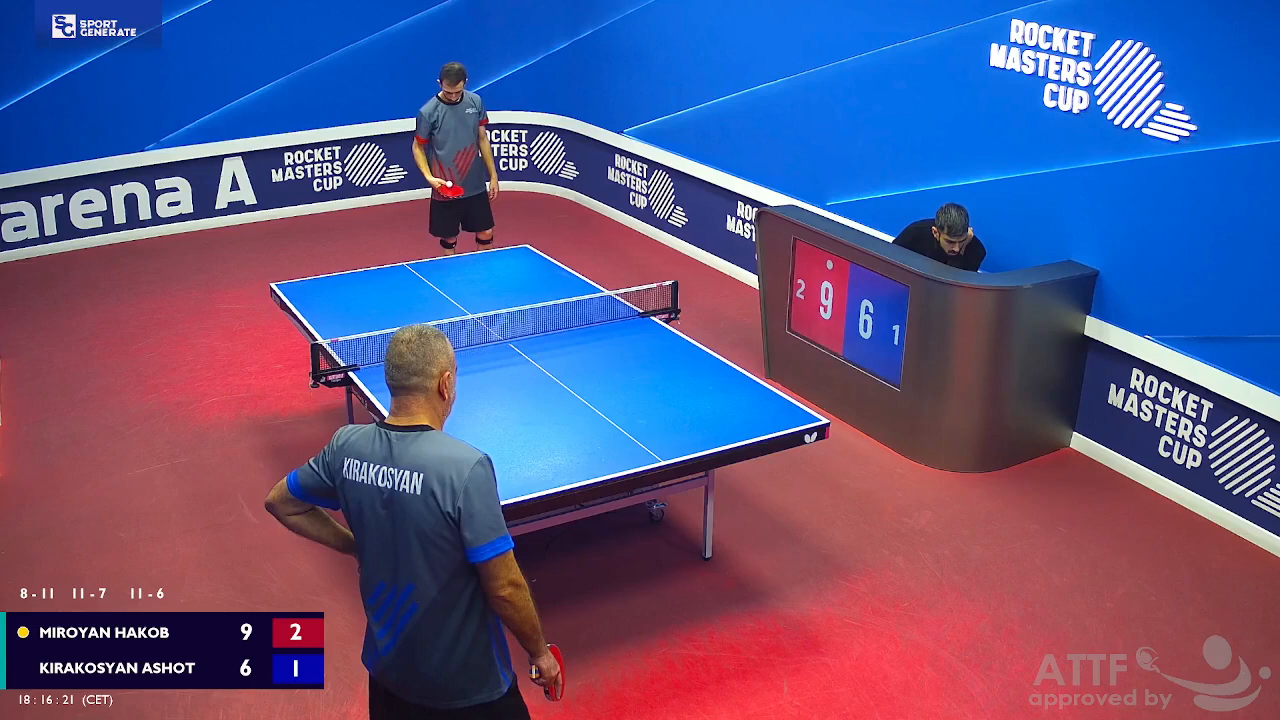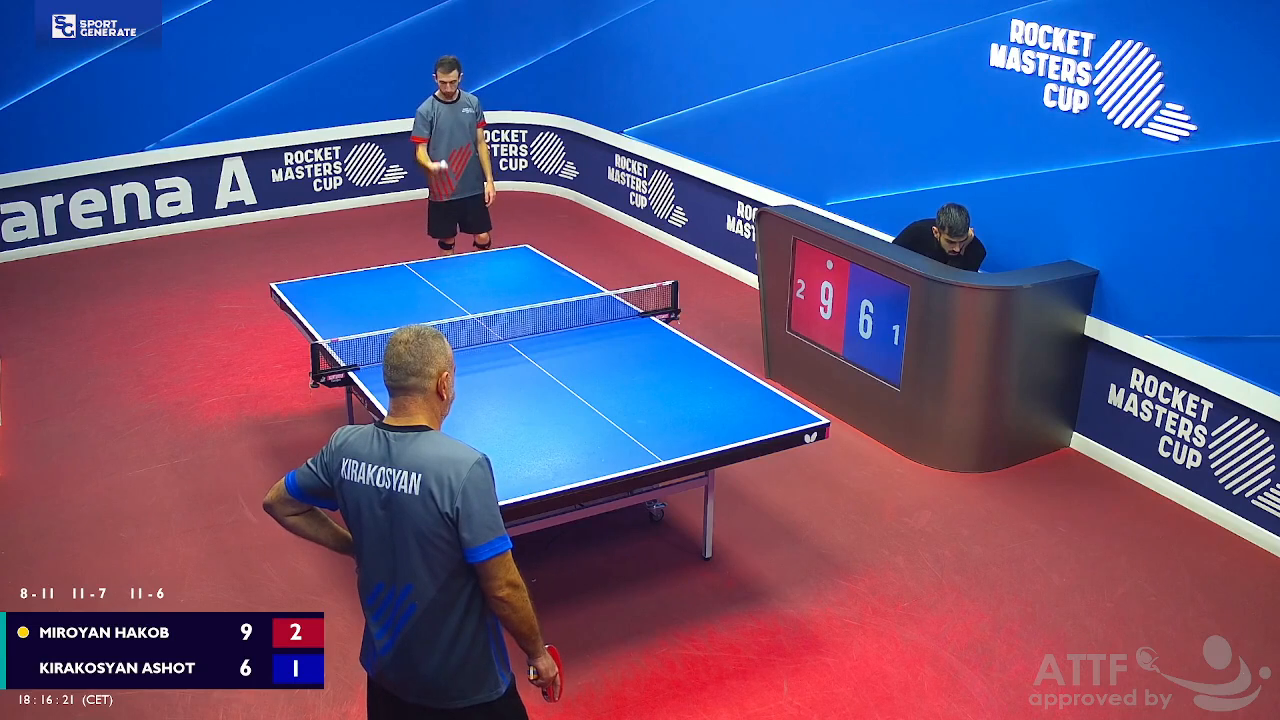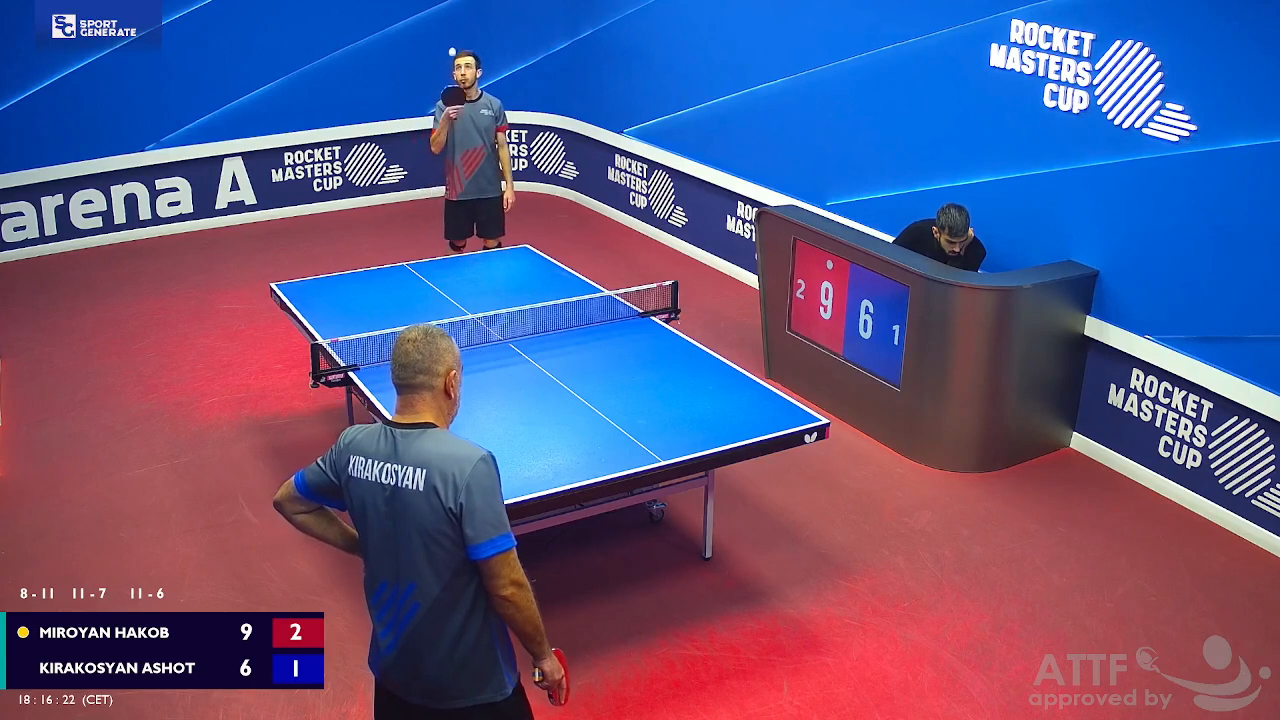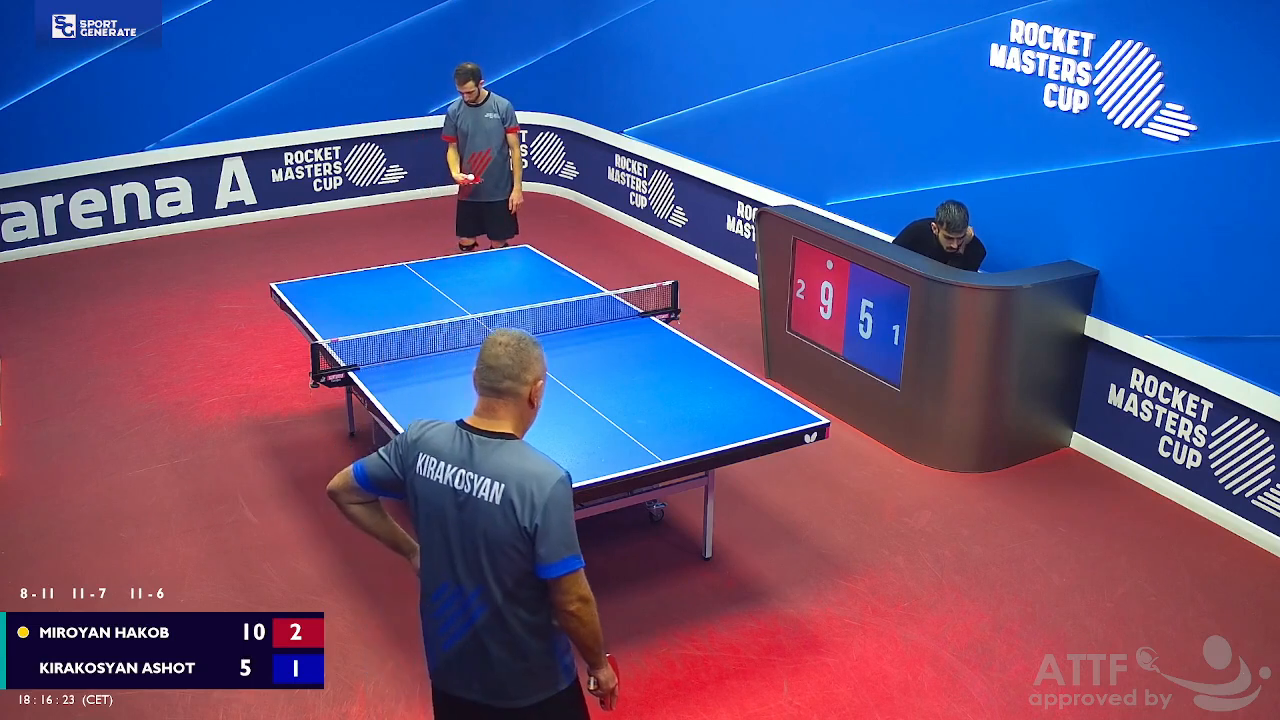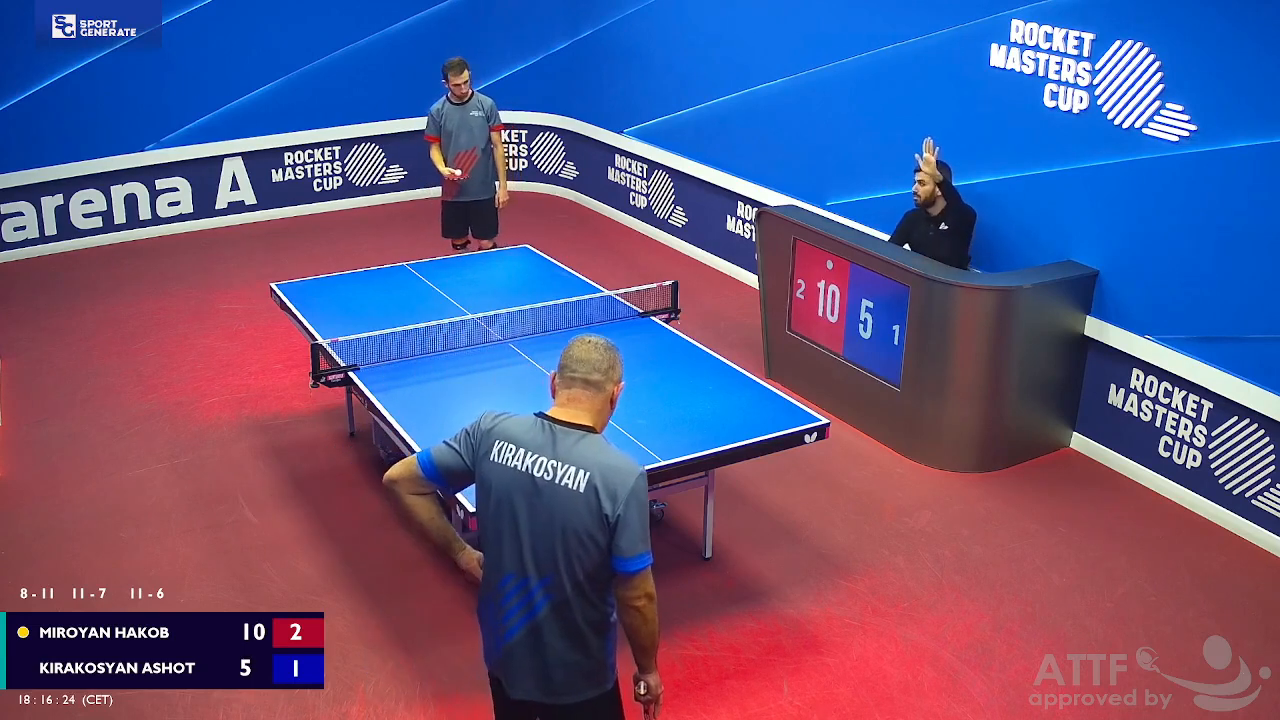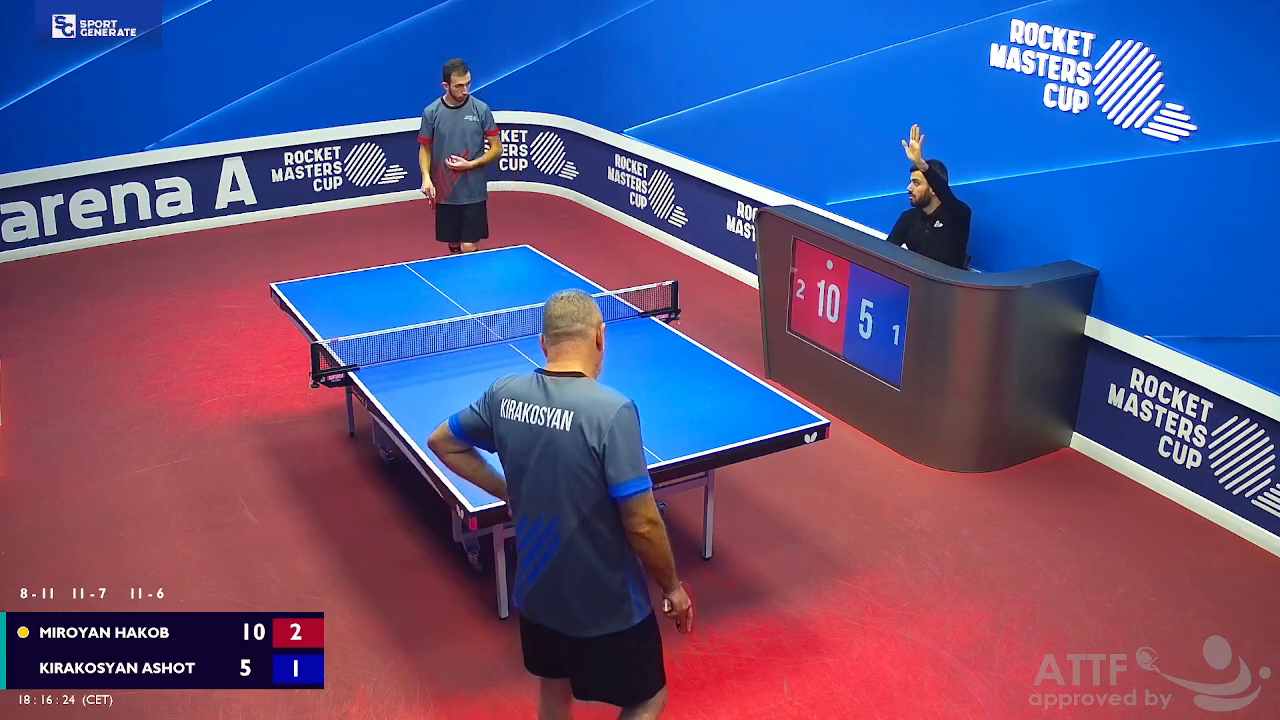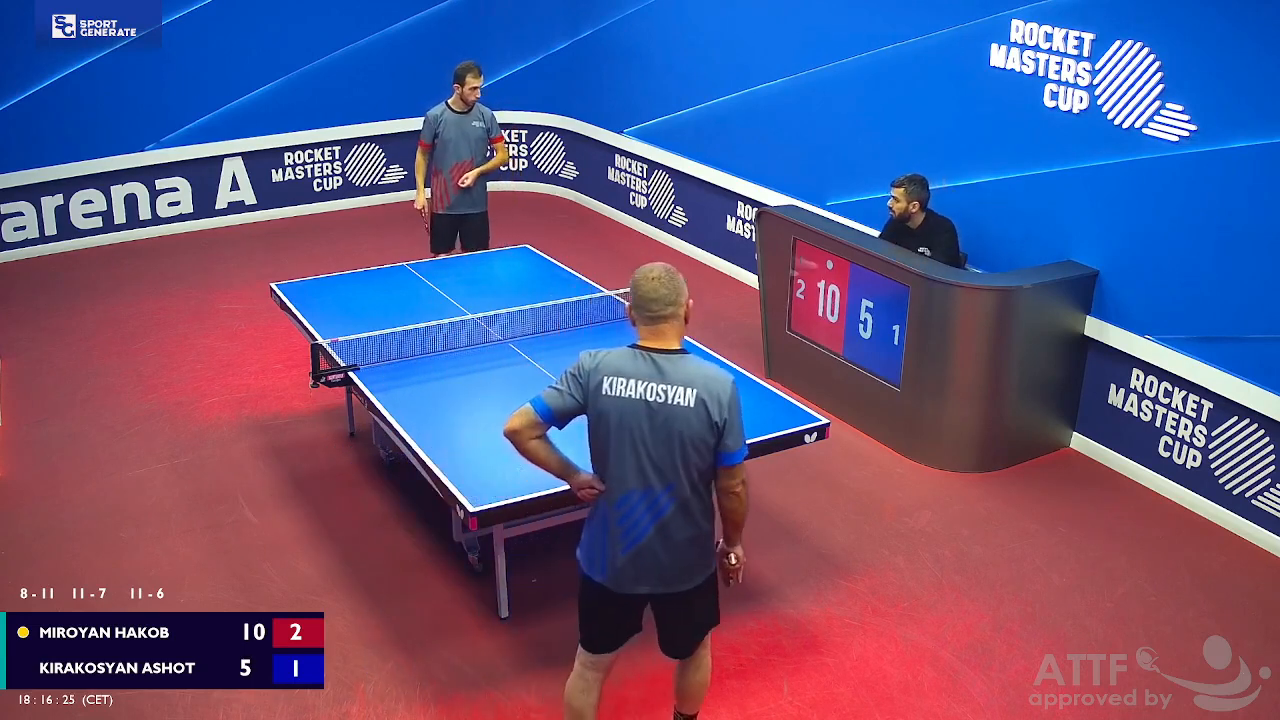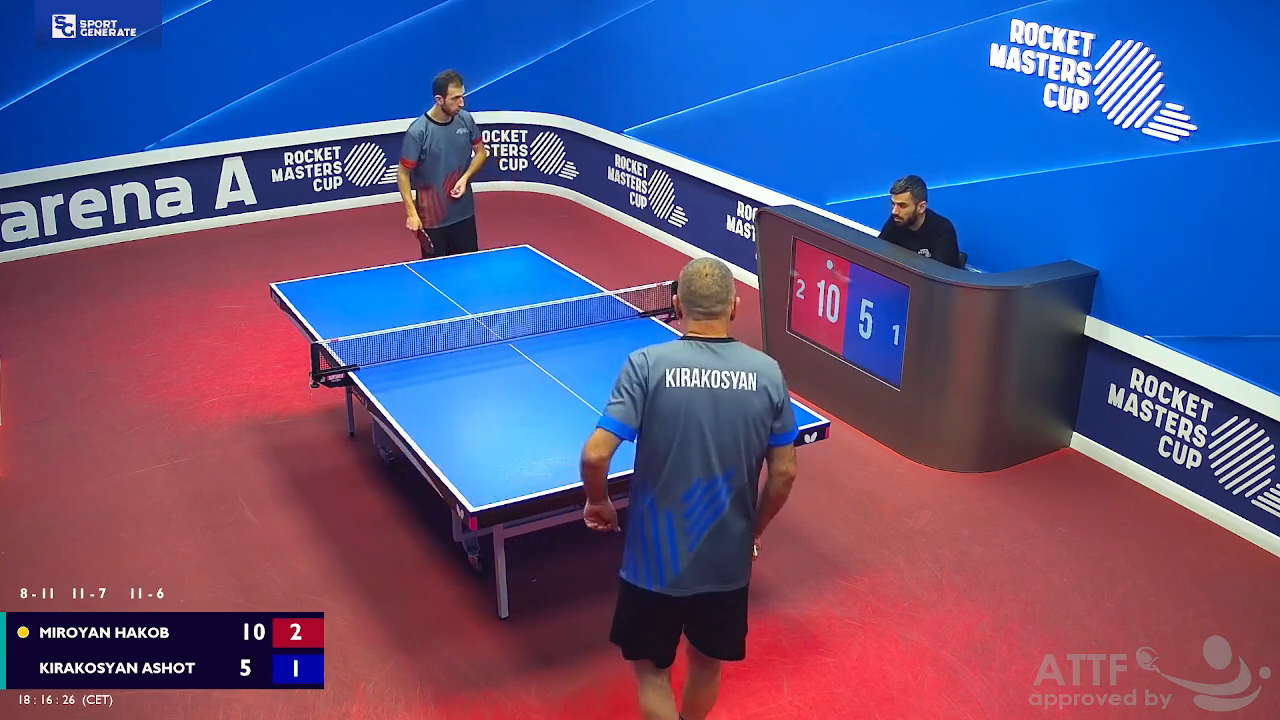
dt=0.7s
person 1, frame 1
left shoulder: (347, 446)
right shoulder: (465, 467)
left elbow: (281, 504)
right elbow: (504, 588)
right wrist: (540, 652)
left hip: (387, 668)
right hip: (468, 684)
person 1, frame 2
left shoulder: (345, 446)
right shoulder: (463, 467)
left elbow: (279, 504)
right elbow: (502, 589)
right wrist: (538, 653)
left hip: (385, 668)
right hip: (466, 685)
person 1, frame 3
left shoulder: (353, 445)
right shoulder: (468, 464)
left elbow: (289, 502)
right elbow: (506, 586)
right wrist: (542, 653)
left hip: (393, 668)
right hip: (473, 685)
person 1, frame 4
left shoulder: (420, 440)
right shoulder: (544, 482)
left elbow: (343, 491)
right elbow: (572, 602)
right wrist: (599, 664)
left hip: (449, 666)
right hip: (532, 682)
person 1, frame 5
left shoulder: (491, 431)
right shoulder: (621, 477)
left elbow: (401, 480)
right elbow: (636, 597)
left wrist: (459, 551)
right wrist: (647, 668)
left hip: (503, 645)
right hip: (577, 668)
person 1, frame 6
left shoulder: (503, 393)
right shoulder: (612, 410)
left elbow: (442, 442)
right elbow: (642, 523)
right wrist: (672, 586)
left hip: (537, 592)
right hip: (606, 603)
person 1, frame 7
left shoulder: (594, 368)
right shoulder: (718, 384)
left elbow: (518, 429)
right elbow: (732, 487)
left wrist: (573, 476)
right wrist: (732, 544)
left hip: (608, 556)
right hip: (686, 558)
left knee: (590, 665)
right knee: (693, 653)
person 1, frame 8
left shoulder: (647, 364)
right shoulder: (767, 372)
left elbow: (595, 456)
right elbow: (784, 473)
left wrist: (598, 502)
left hip: (655, 559)
right hip: (726, 558)
left knee: (650, 669)
right knee: (707, 661)
person 2, frame 1
left shoulder: (476, 102)
right shoulder: (428, 112)
right elbow: (418, 147)
left wrist: (493, 175)
right wrist: (429, 177)
left hip: (476, 186)
left knee: (485, 235)
right knee: (449, 241)
person 2, frame 2
left shoulder: (473, 103)
right shoulder: (425, 110)
left elbow: (481, 143)
right elbow: (420, 150)
left wrist: (489, 180)
right wrist: (430, 166)
left hip: (473, 188)
right hip: (442, 191)
left knee: (483, 239)
right knee: (447, 242)
person 2, frame 3
left shoulder: (494, 105)
right shoulder: (445, 105)
left elbow: (503, 147)
right elbow: (435, 148)
left wrist: (509, 186)
right wrist: (445, 121)
left hip: (489, 191)
right hip: (457, 192)
left knee: (492, 244)
right knee: (457, 244)
person 2, frame 4
left shoulder: (503, 107)
right shoulder: (453, 111)
left elbow: (515, 149)
right elbow: (452, 148)
left wrist: (517, 187)
right wrist: (455, 173)
left hip: (499, 192)
right hip: (468, 192)
left knee: (499, 246)
right knee: (466, 244)
person 2, frame 5
left shoulder: (486, 105)
right shoulder: (437, 111)
left elbow: (498, 146)
right elbow: (434, 147)
left wrist: (503, 185)
right wrist: (443, 169)
left hip: (483, 191)
right hip: (453, 192)
left knee: (487, 244)
right knee: (458, 244)
person 2, frame 6
left shoulder: (481, 109)
right shoulder: (431, 112)
left elbow: (496, 147)
right elbow: (425, 148)
left wrist: (471, 164)
right wrist: (426, 177)
left hip: (474, 194)
right hip: (445, 194)
left knee: (469, 249)
right knee: (454, 248)
person 2, frame 7
left shoulder: (486, 116)
right shoulder: (435, 116)
left elbow: (502, 154)
right elbow: (422, 155)
left wrist: (477, 172)
right wrist: (420, 192)
left hip: (475, 204)
right hip: (443, 204)
right knee: (442, 258)
person 2, frame 8
left shoulder: (466, 120)
right shoulder: (417, 131)
left elbow: (480, 152)
right elbow: (404, 174)
left wrist: (465, 178)
right wrist: (411, 212)
left hip: (463, 212)
right hip: (431, 217)
